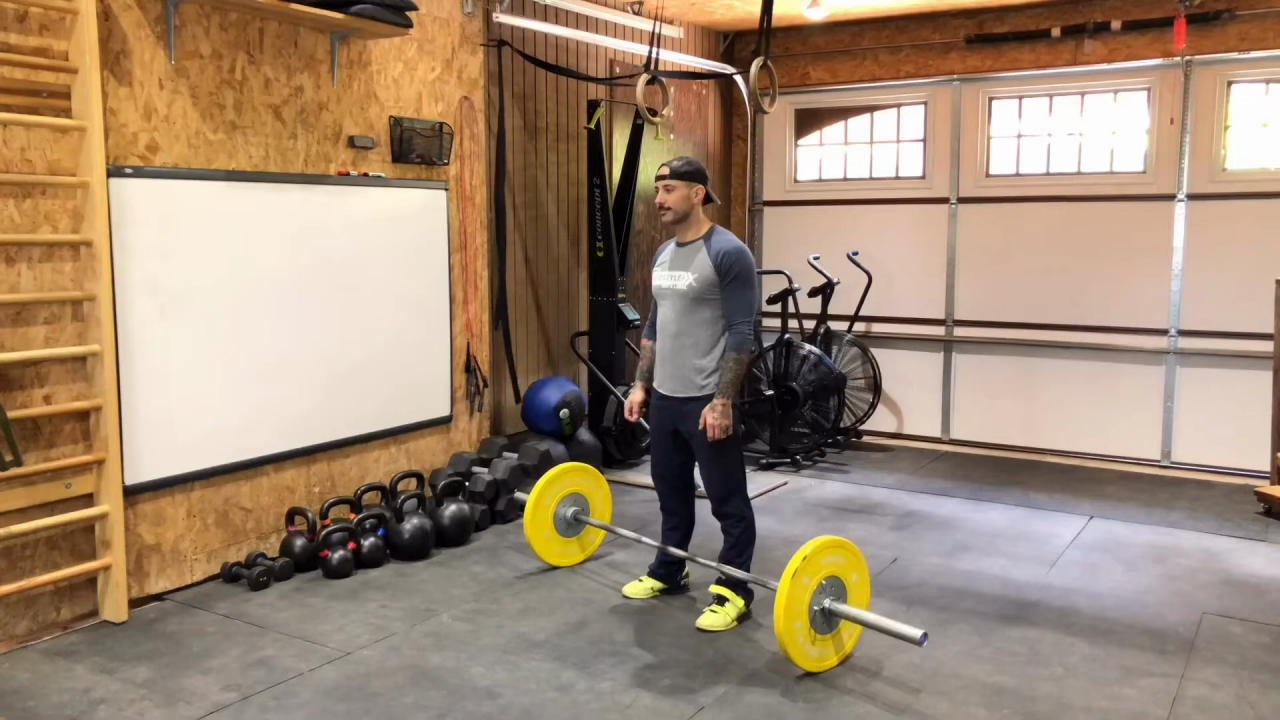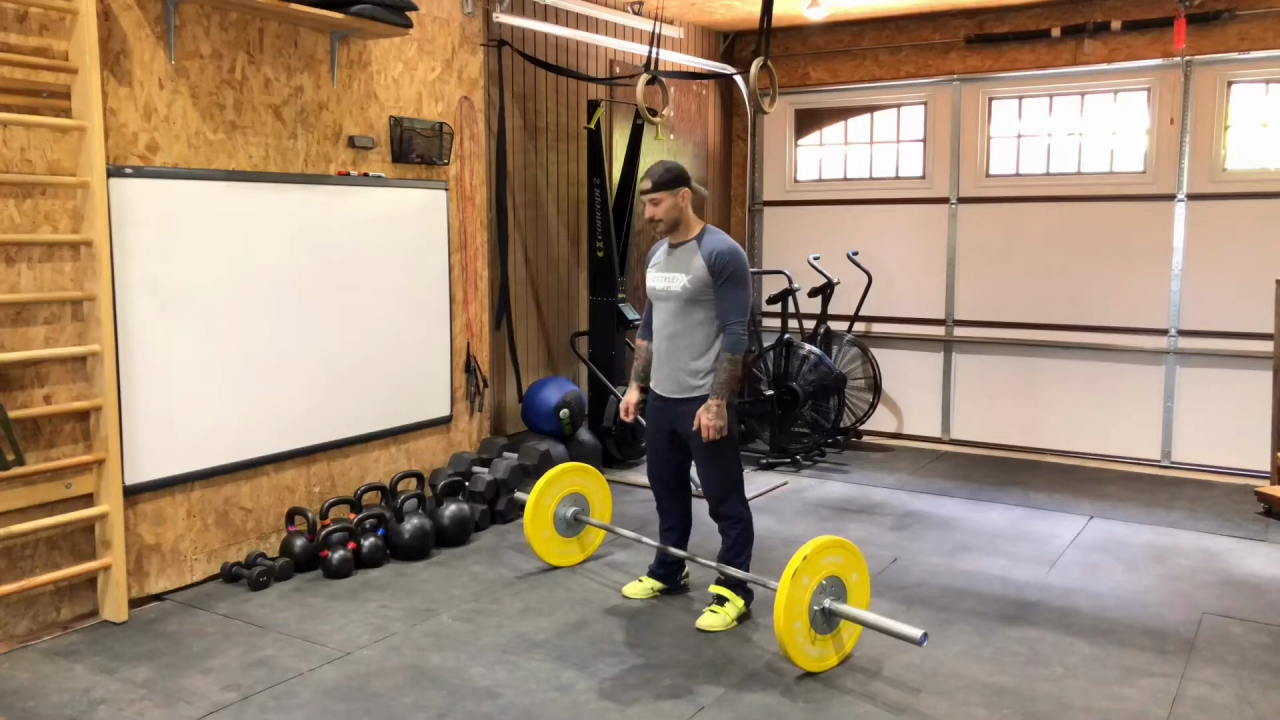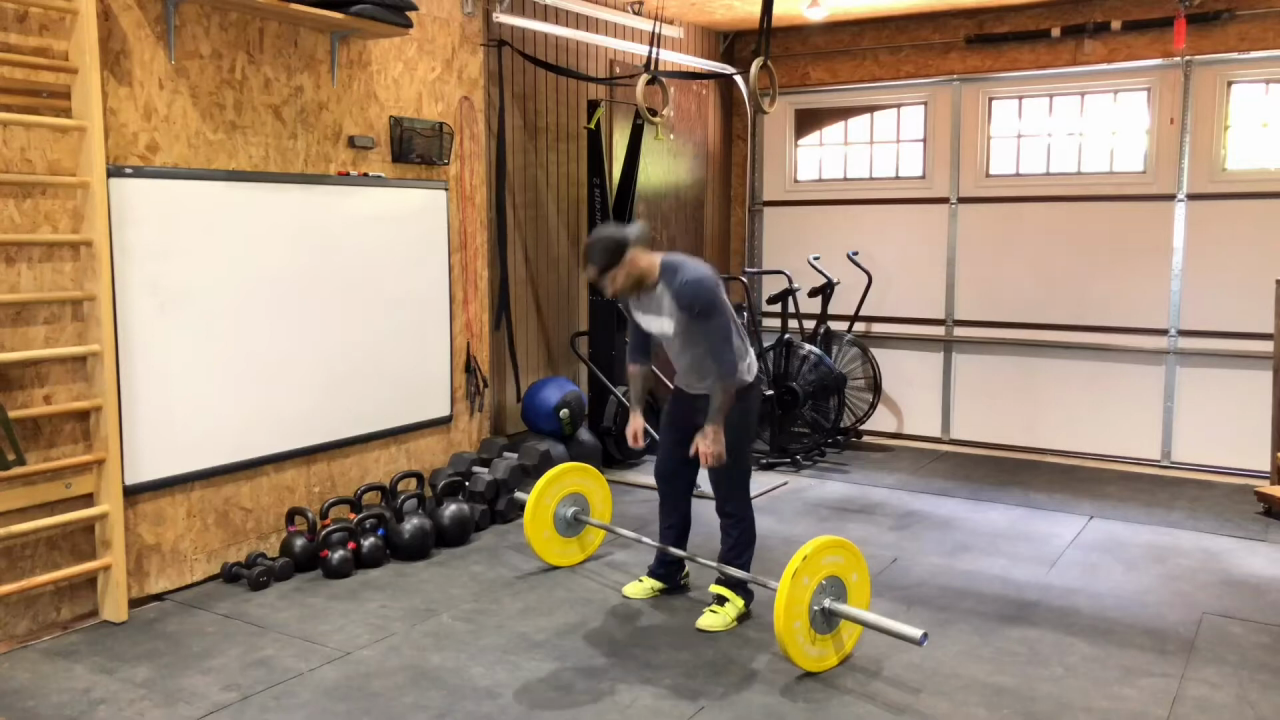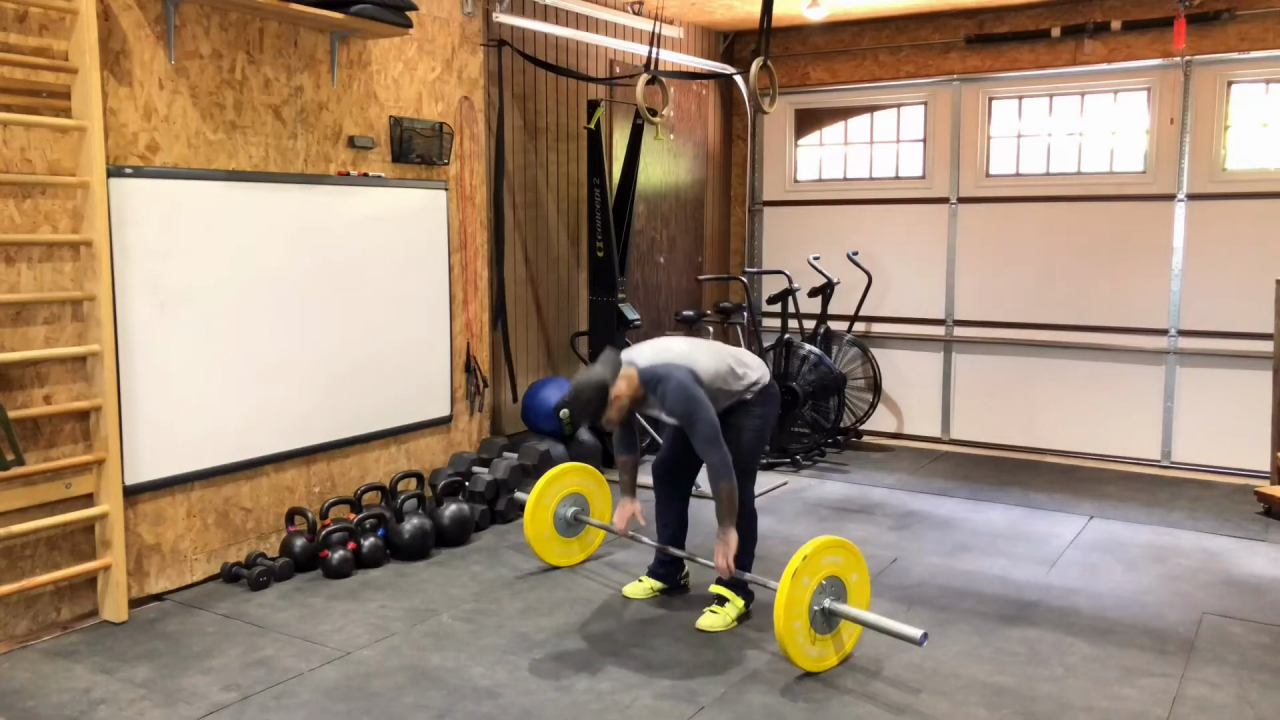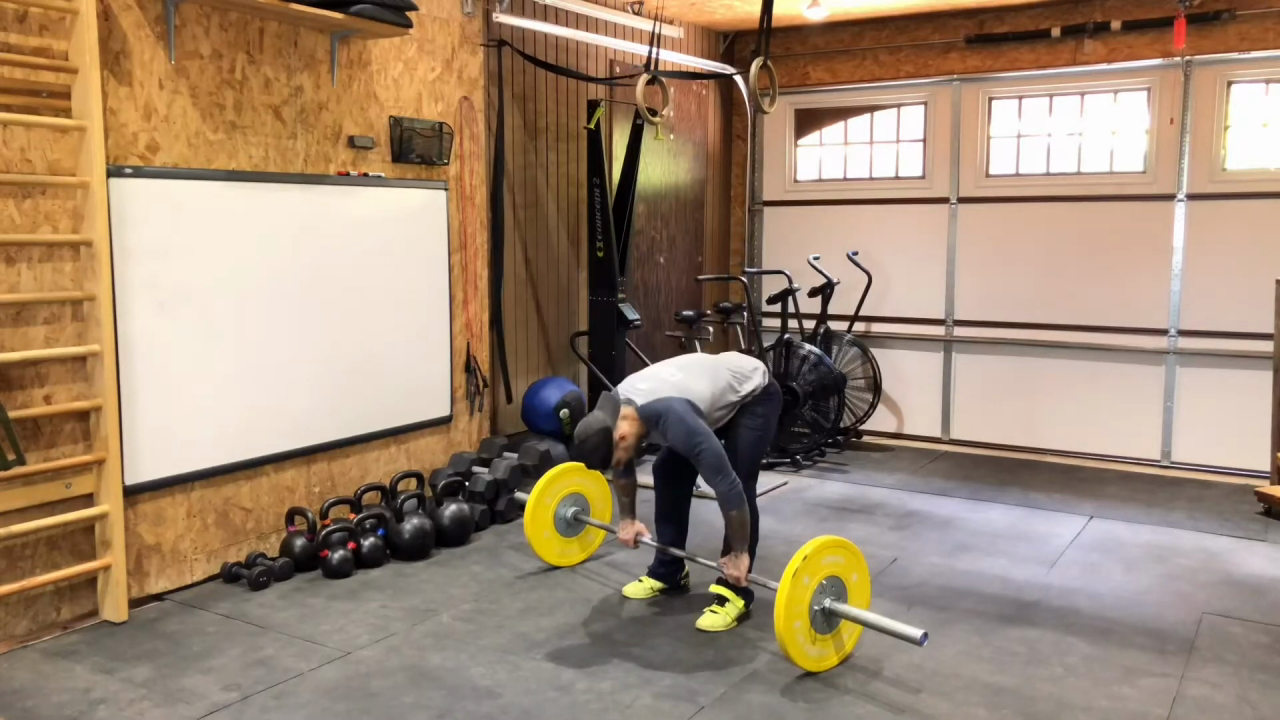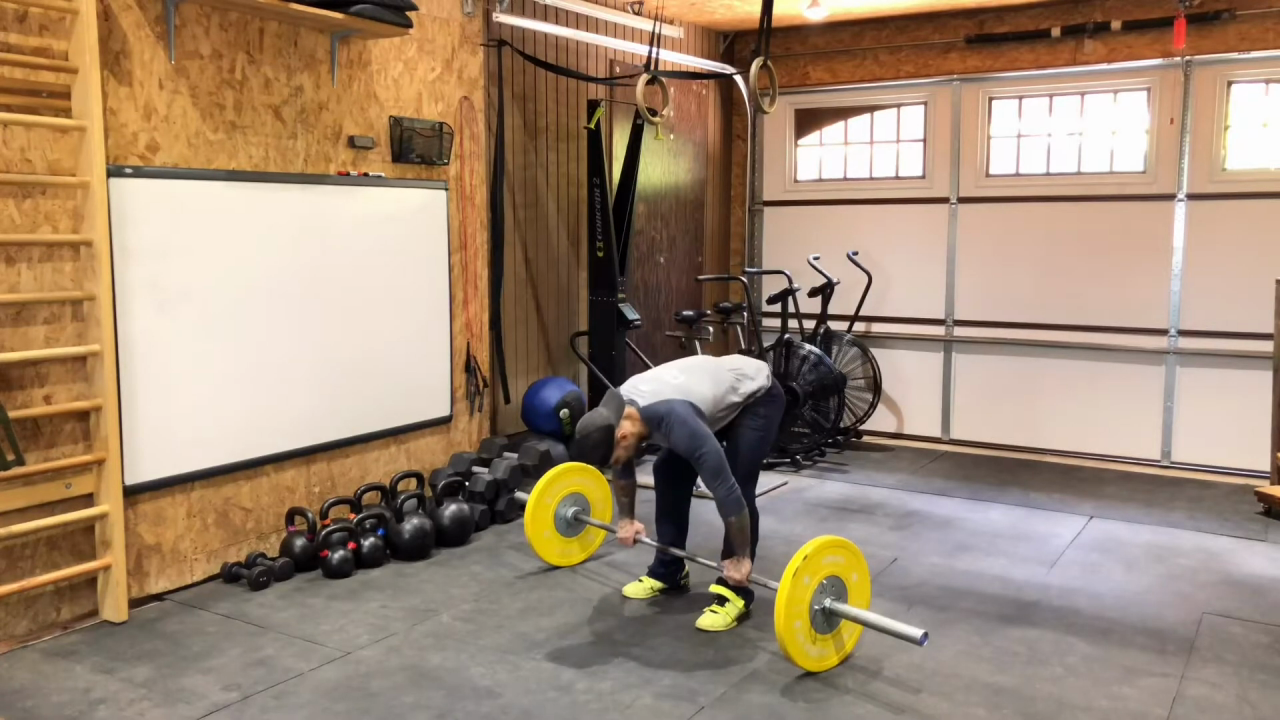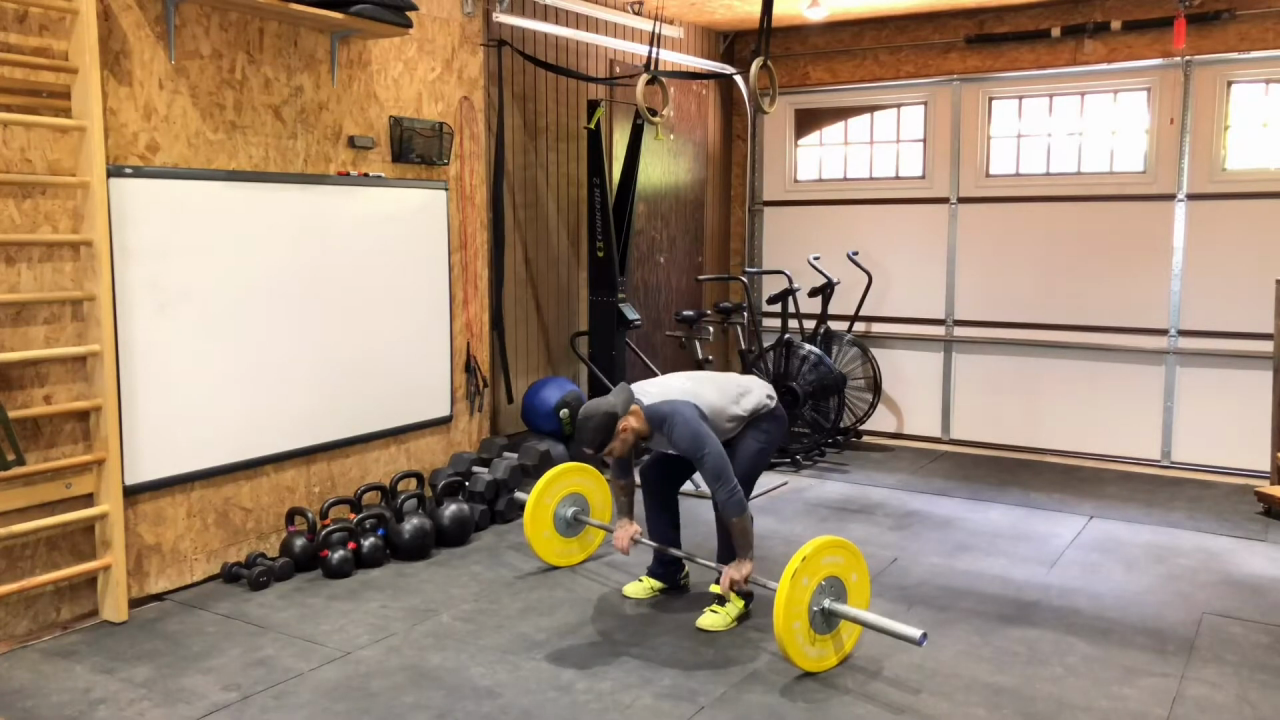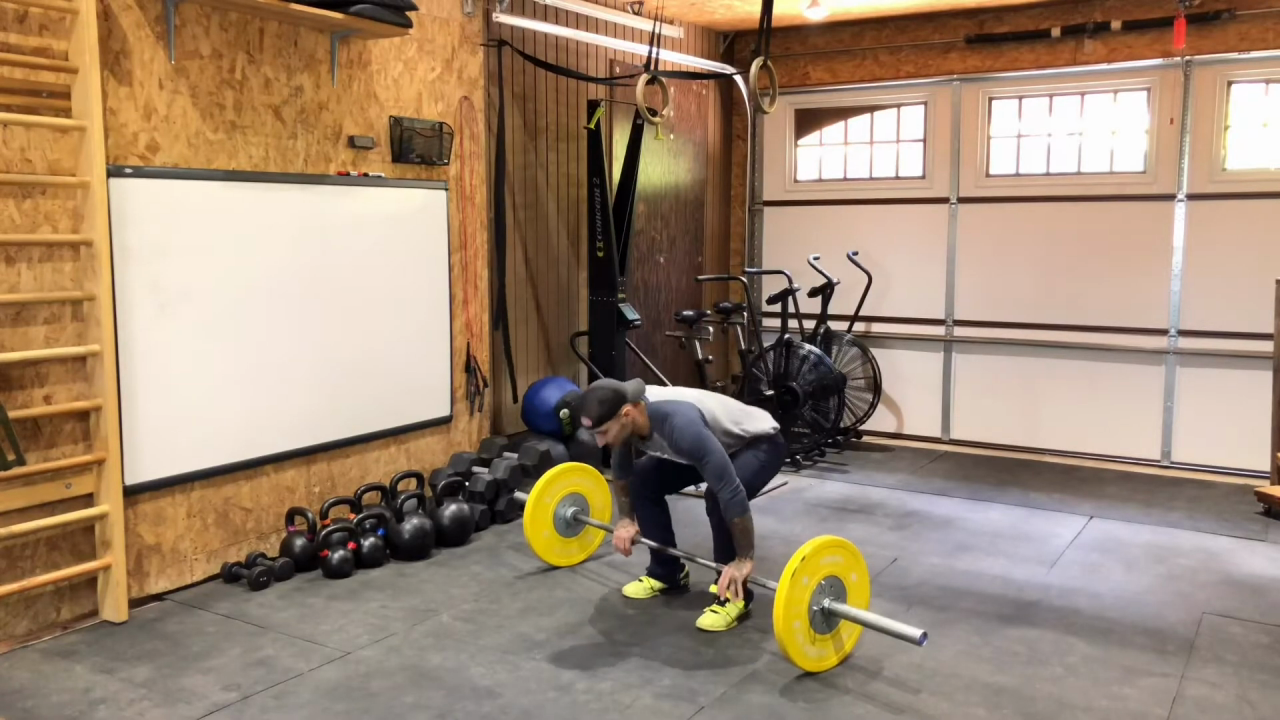
dt=0.3s
person 1, frame 1
left shoulder: (728, 253)
right shoulder: (663, 254)
left elbow: (741, 335)
left wrist: (723, 401)
right wrist: (641, 385)
left hip: (707, 401)
right hip: (665, 397)
left knee: (727, 499)
right knee: (671, 491)
left ankle: (735, 592)
right ankle: (668, 572)
person 1, frame 2
left shoulder: (721, 253)
right shoulder: (657, 255)
left elbow: (735, 334)
left wrist: (718, 401)
right wrist: (636, 385)
left hip: (704, 401)
right hip: (662, 398)
left knee: (724, 499)
right knee: (667, 489)
left ankle: (734, 592)
right ankle: (668, 572)
person 1, frame 3
left shoulder: (691, 282)
right shoulder: (633, 290)
left elbow: (725, 359)
right elbow: (638, 351)
left wrist: (714, 428)
right wrist: (636, 410)
left hip: (734, 389)
right hip: (688, 391)
left knee: (729, 487)
right knee: (669, 480)
left ankle: (733, 591)
right ankle: (668, 573)
person 1, frame 4
left shoulder: (674, 388)
right shoulder: (619, 379)
left elbow: (716, 458)
right elbow: (625, 441)
left wrist: (727, 532)
right wrist: (627, 496)
left hip: (750, 395)
right hip: (709, 399)
left knee: (736, 484)
right knee: (666, 471)
left ankle: (734, 592)
right ankle: (668, 572)
person 1, frame 5
left shoulder: (675, 420)
right shoulder: (615, 410)
left elbow: (726, 484)
right elbow: (623, 469)
left wrist: (740, 553)
right wrist: (627, 518)
left hip: (754, 396)
right hip: (716, 390)
left knee: (739, 482)
right knee: (668, 474)
left ankle: (735, 592)
right ankle: (669, 572)
person 1, frame 6
left shoulder: (676, 421)
right shoulder: (616, 411)
left elbow: (724, 488)
right elbow: (622, 469)
left wrist: (741, 558)
right wrist: (626, 518)
left hip: (756, 398)
right hip: (718, 391)
left knee: (738, 484)
right knee: (668, 473)
left ankle: (734, 591)
right ankle: (669, 571)
person 1, frame 7
left shoulder: (679, 422)
right shoulder: (621, 413)
left elbow: (728, 489)
right elbow: (620, 469)
left wrist: (744, 559)
right wrist: (624, 519)
left hip: (760, 417)
right hip: (720, 417)
left knee: (723, 493)
right knee: (655, 476)
left ankle: (734, 593)
right ankle: (668, 571)
person 1, frame 8
left shoulder: (680, 424)
right shoulder: (626, 412)
left elbow: (731, 491)
right elbow: (622, 469)
left wrist: (744, 559)
right wrist: (625, 519)
left hip: (760, 442)
right hip: (718, 438)
left knee: (717, 497)
right knee: (643, 479)
left ankle: (734, 595)
right ankle: (667, 572)
